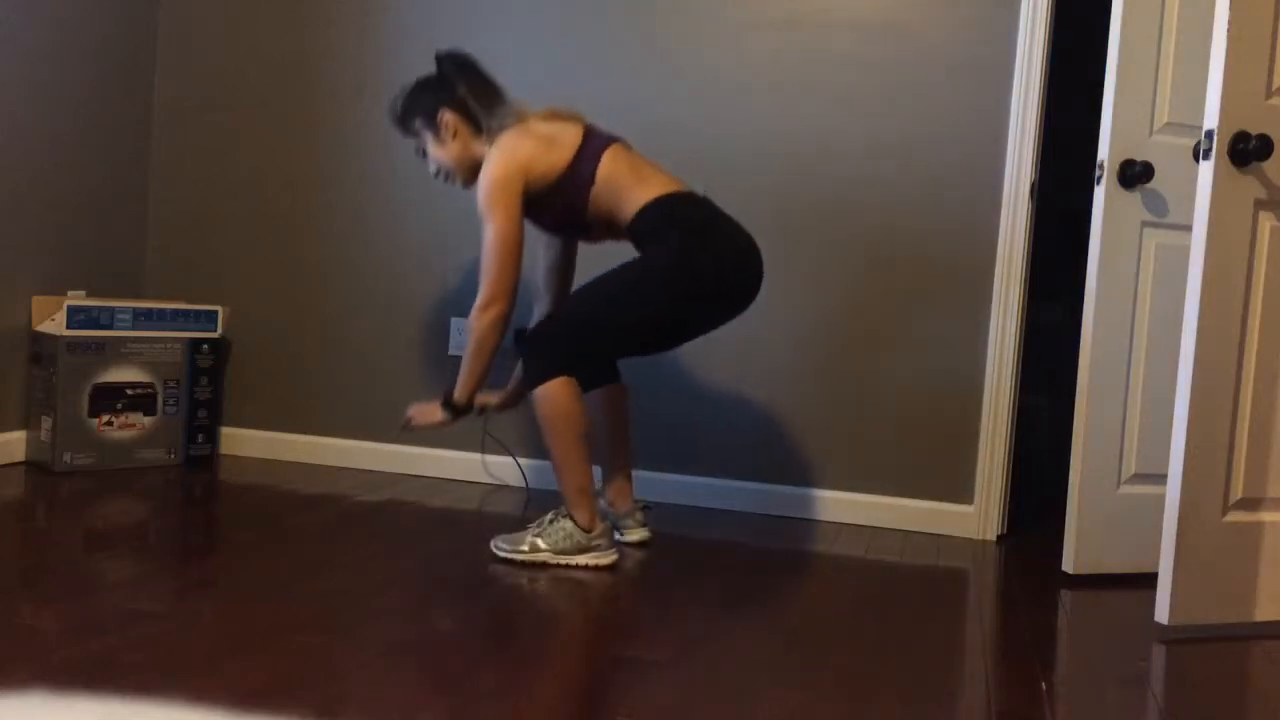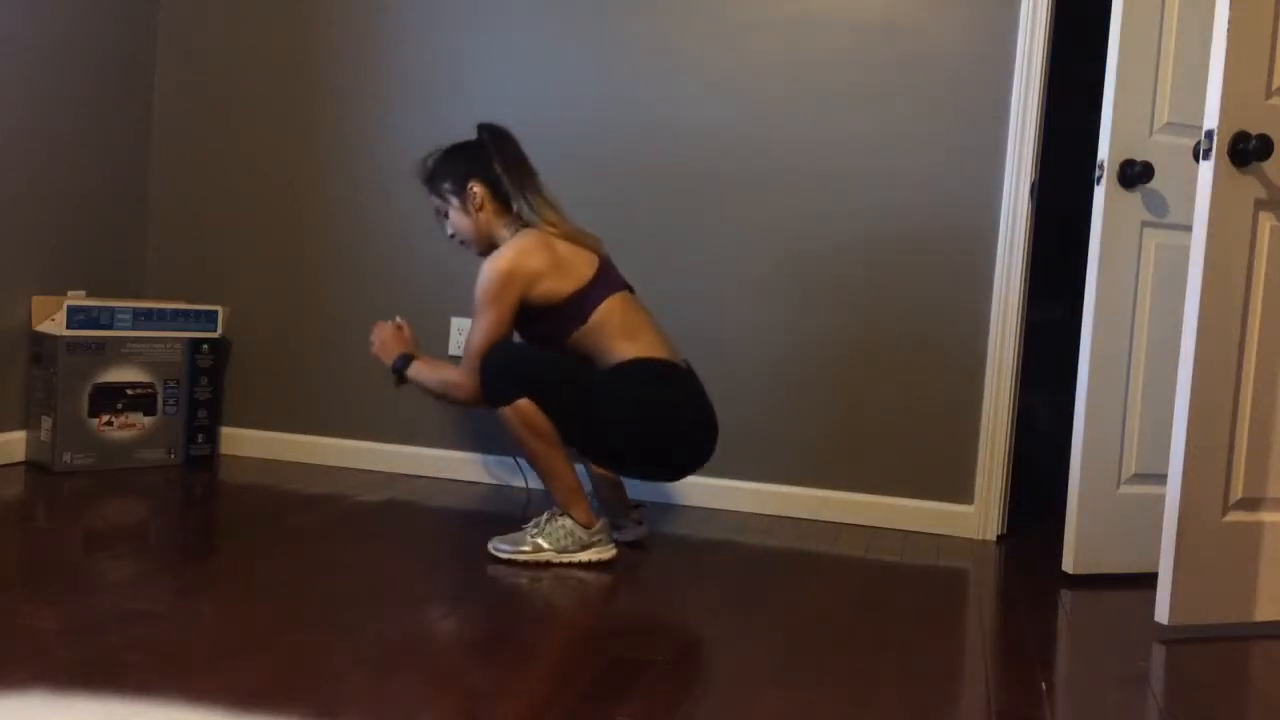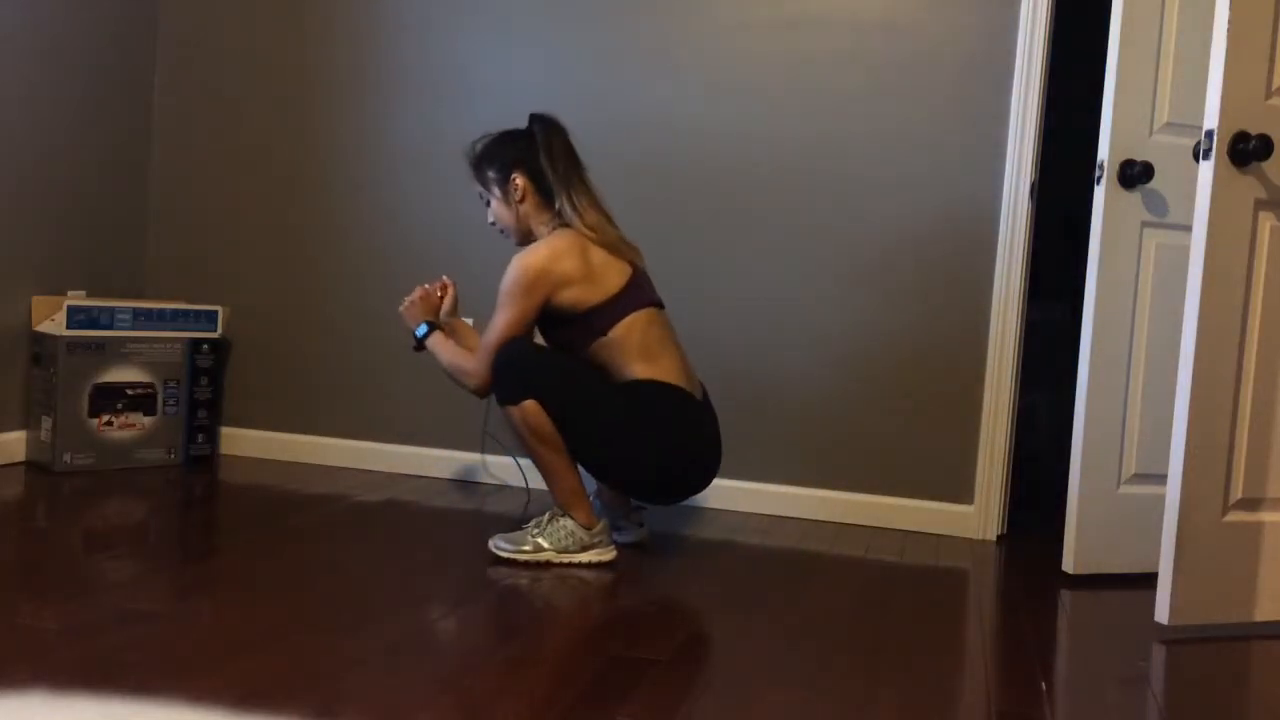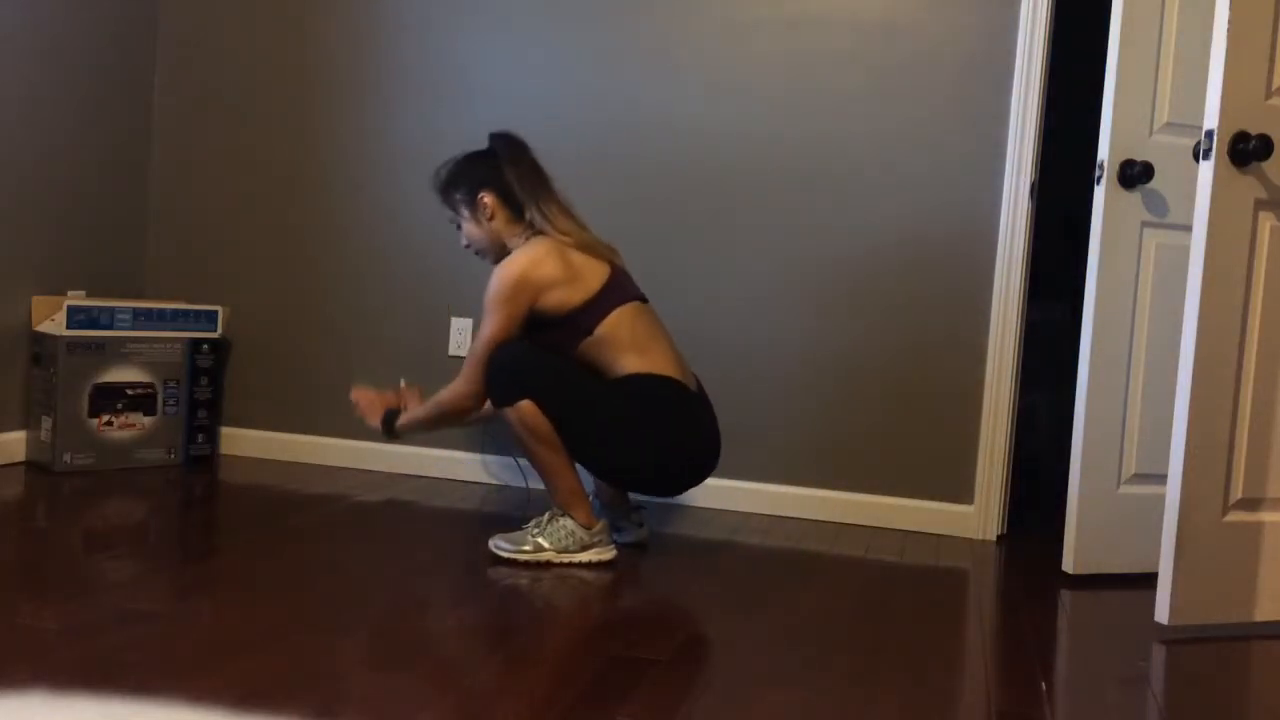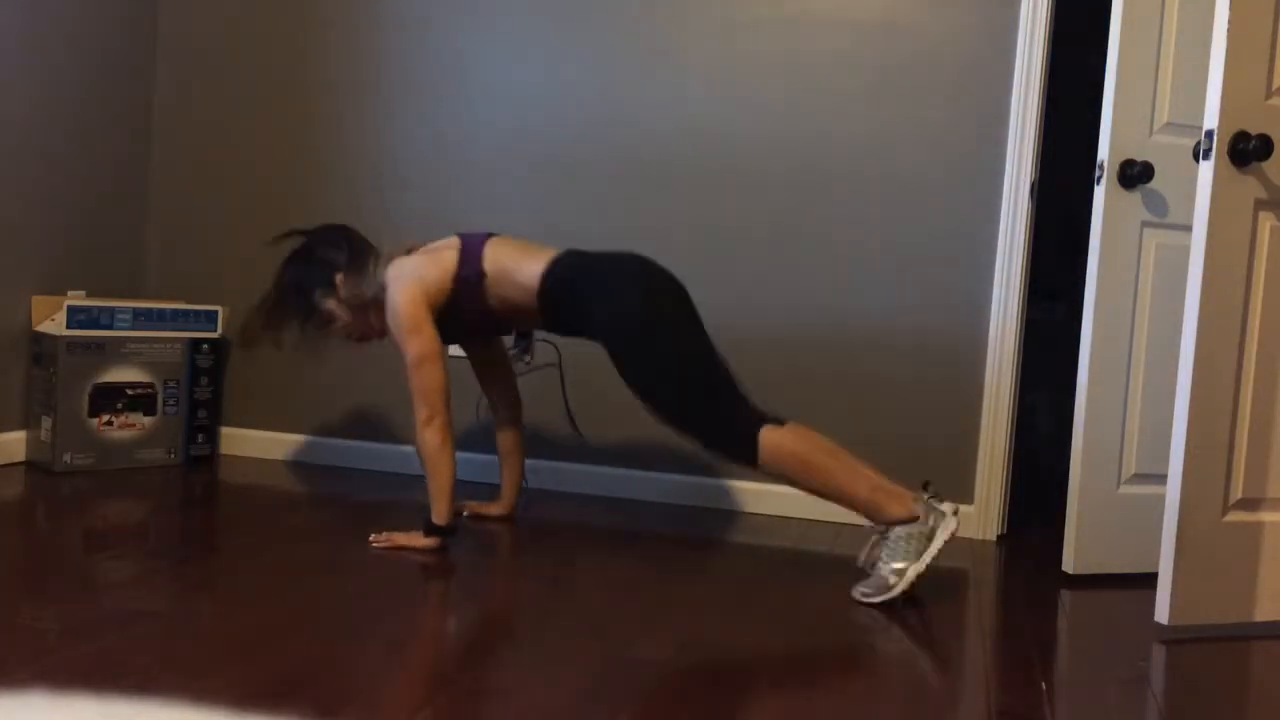
dt=1s
person 1, frame 1
left shoulder: (502, 162)
right shoulder: (537, 146)
left elbow: (494, 303)
right elbow: (553, 294)
left wrist: (457, 401)
right wrist: (512, 389)
left hip: (694, 255)
right hip: (716, 250)
left knee: (552, 352)
right knee: (582, 347)
left ankle: (582, 528)
right ankle: (621, 508)
person 1, frame 2
left shoulder: (508, 262)
right shoulder: (547, 242)
left elbow: (471, 385)
left wrist: (403, 362)
right wrist: (419, 358)
left hip: (660, 420)
right hip: (674, 407)
left knee: (504, 369)
right knee: (548, 375)
left ankle: (582, 527)
right ankle: (616, 512)
person 1, frame 3
left shoulder: (541, 260)
right shoulder: (585, 244)
left elbow: (482, 376)
left wrist: (426, 328)
right wrist: (452, 322)
left hip: (665, 444)
right hip: (684, 434)
left knee: (515, 367)
right knee: (543, 372)
left ankle: (582, 529)
right ankle: (618, 510)
person 1, frame 4
left shoulder: (520, 268)
right shoulder: (561, 250)
left elbow: (470, 392)
left wrist: (395, 420)
right wrist: (422, 408)
left hip: (664, 437)
right hip: (680, 423)
left knee: (510, 368)
right knee: (540, 378)
left ankle: (581, 529)
right ankle: (615, 511)
person 1, frame 5
left shoulder: (400, 292)
right shoulder: (428, 286)
left elbow: (432, 420)
right elbow: (503, 398)
left wrist: (437, 528)
right wrist: (507, 499)
left hip: (619, 294)
right hip: (614, 284)
left knee: (733, 426)
right knee: (730, 422)
left ankle: (908, 516)
right ankle: (904, 513)
